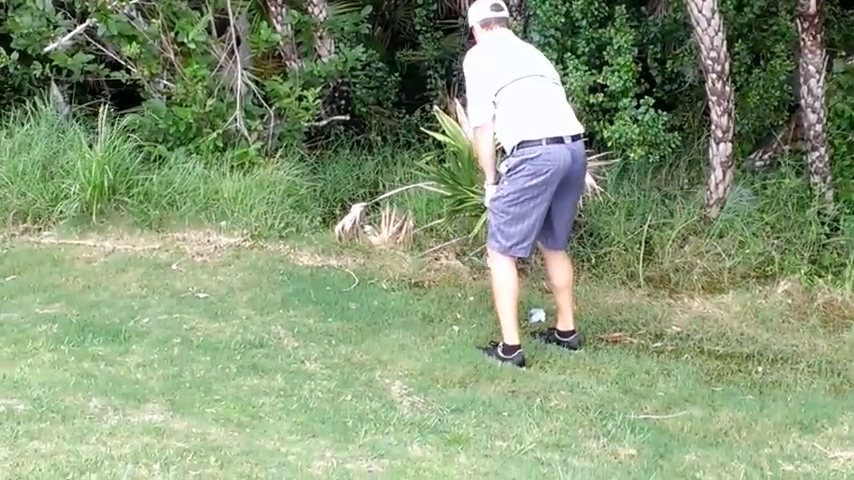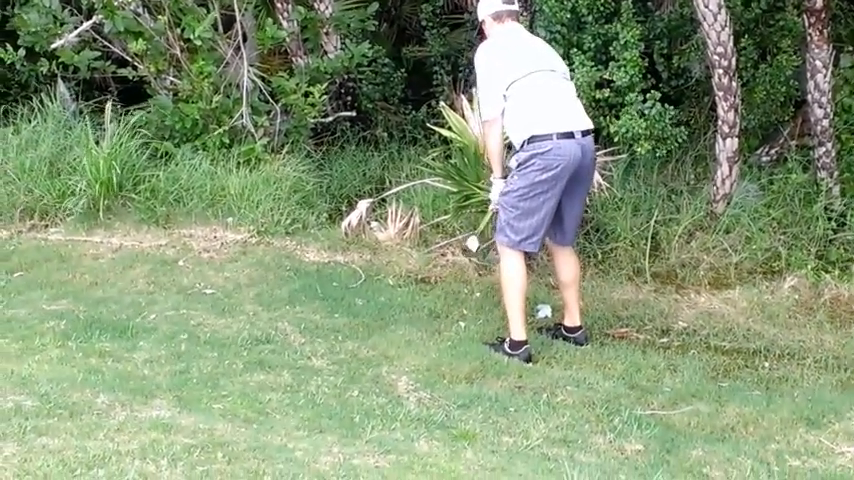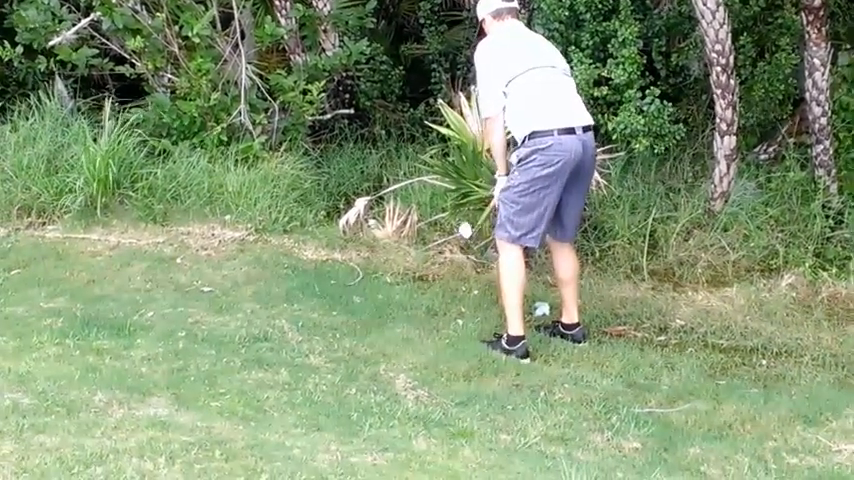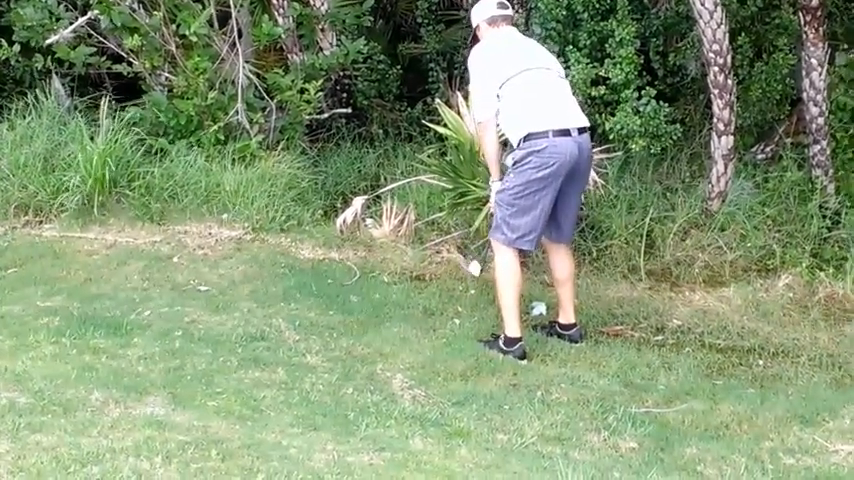
dt=0.4s
person 1, frame 1
left shoulder: (478, 55)
right shoulder: (532, 52)
left elbow: (482, 127)
left wrist: (491, 183)
right wrist: (502, 180)
left hip: (535, 153)
right hip: (573, 148)
left knee: (500, 250)
right knee: (554, 245)
left ankle: (510, 347)
right ankle: (566, 330)
person 1, frame 2
left shoulder: (489, 49)
right shoulder: (541, 45)
left elbow: (492, 121)
left wrist: (498, 177)
left hip: (545, 147)
right hip: (583, 142)
left knee: (510, 245)
right knee: (562, 241)
left ankle: (517, 342)
right ankle: (572, 325)
person 1, frame 3
left shoulder: (489, 46)
right shoulder: (541, 42)
left elbow: (493, 118)
left wrist: (502, 175)
left hip: (546, 142)
right hip: (583, 137)
left knee: (509, 239)
right knee: (561, 237)
left ankle: (514, 337)
right ankle: (570, 323)
person 1, frame 4
left shoulder: (483, 52)
right shoulder: (536, 48)
left elbow: (486, 123)
left wrist: (496, 181)
left hip: (542, 145)
right hip: (580, 140)
left knee: (504, 243)
right knee: (557, 238)
left ankle: (511, 339)
right ankle: (568, 323)
